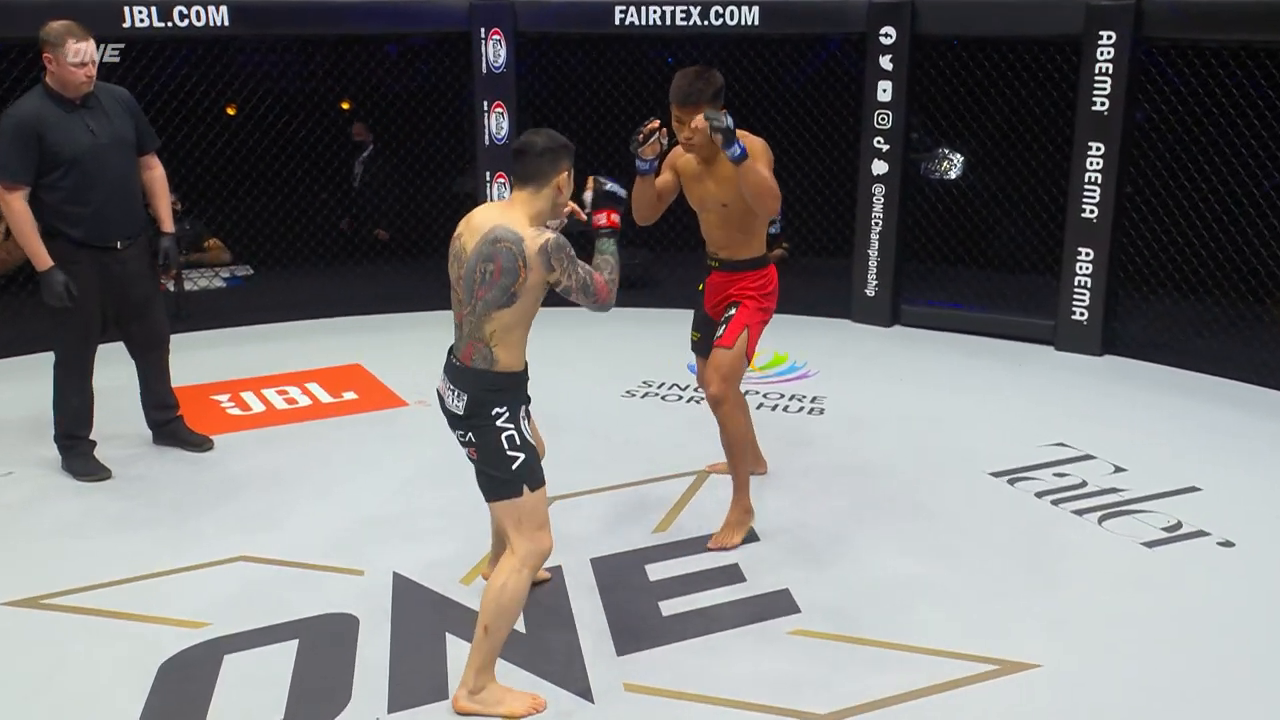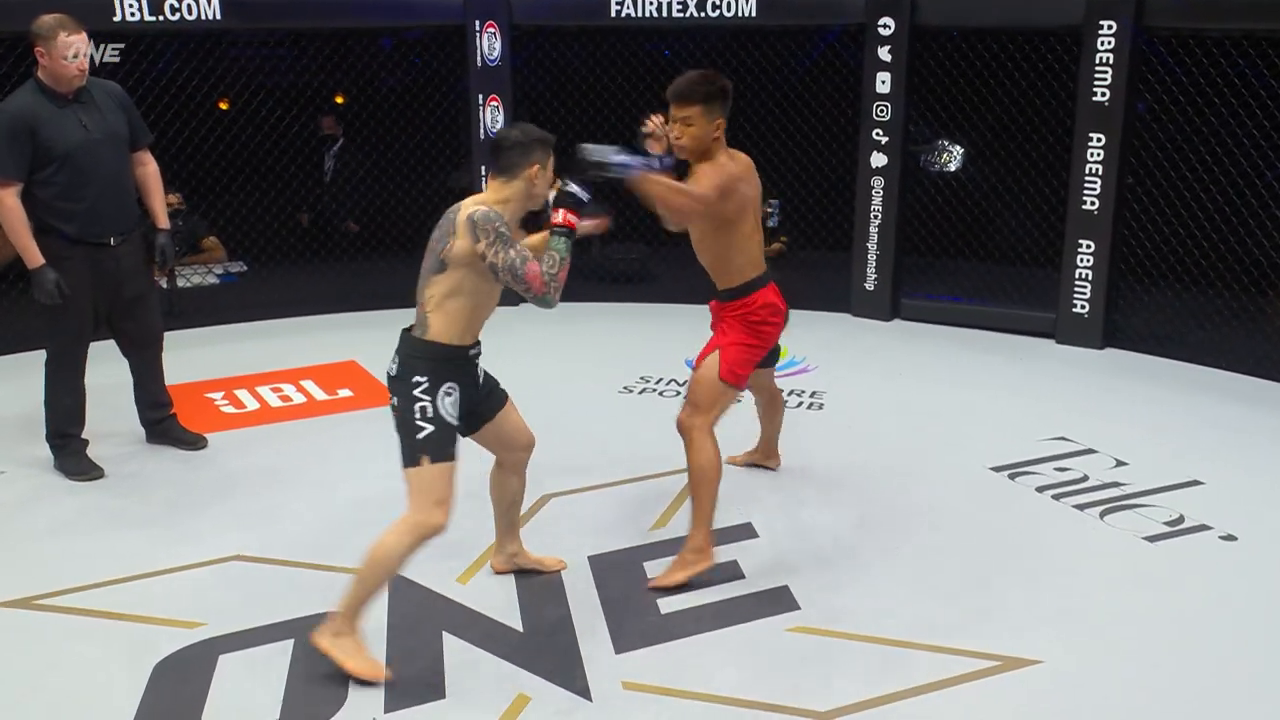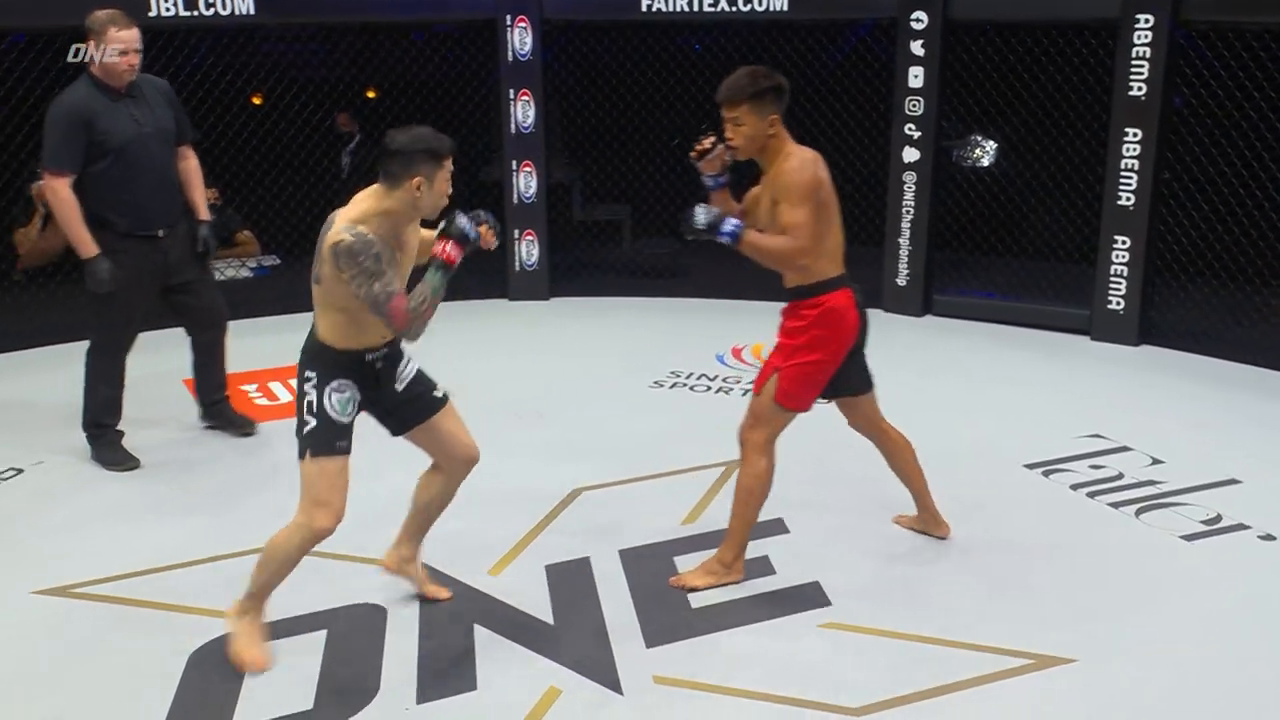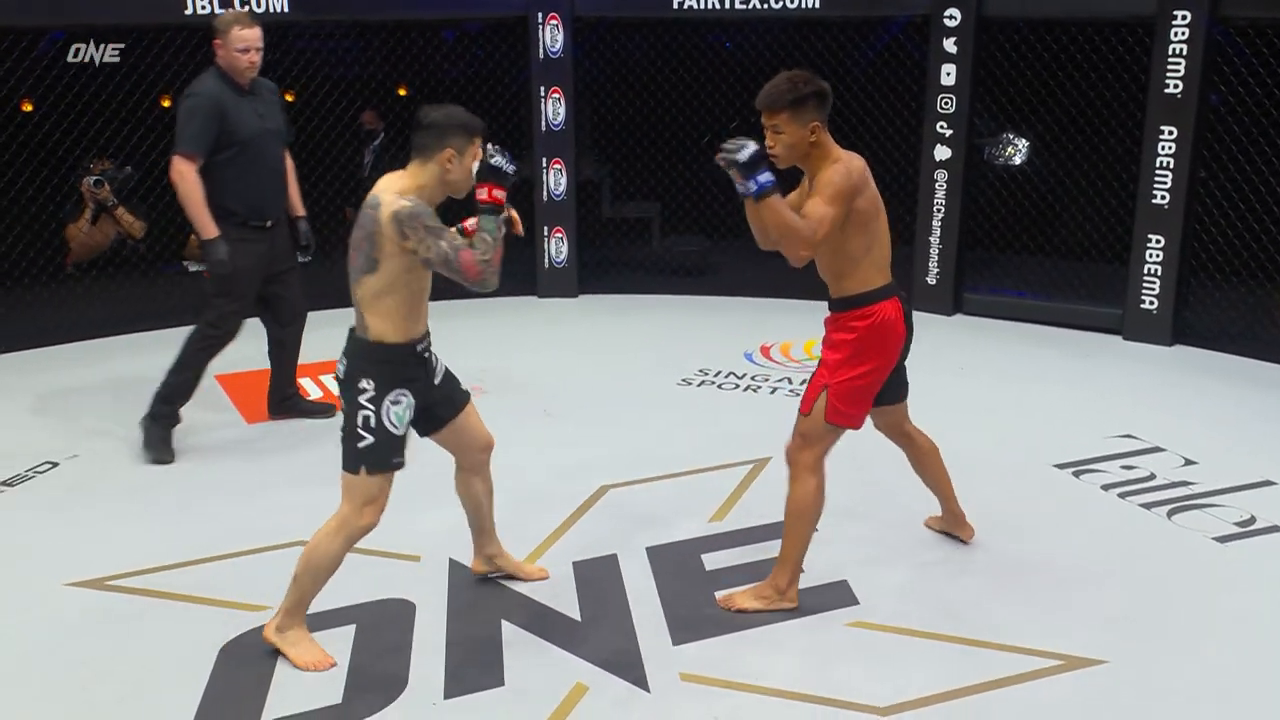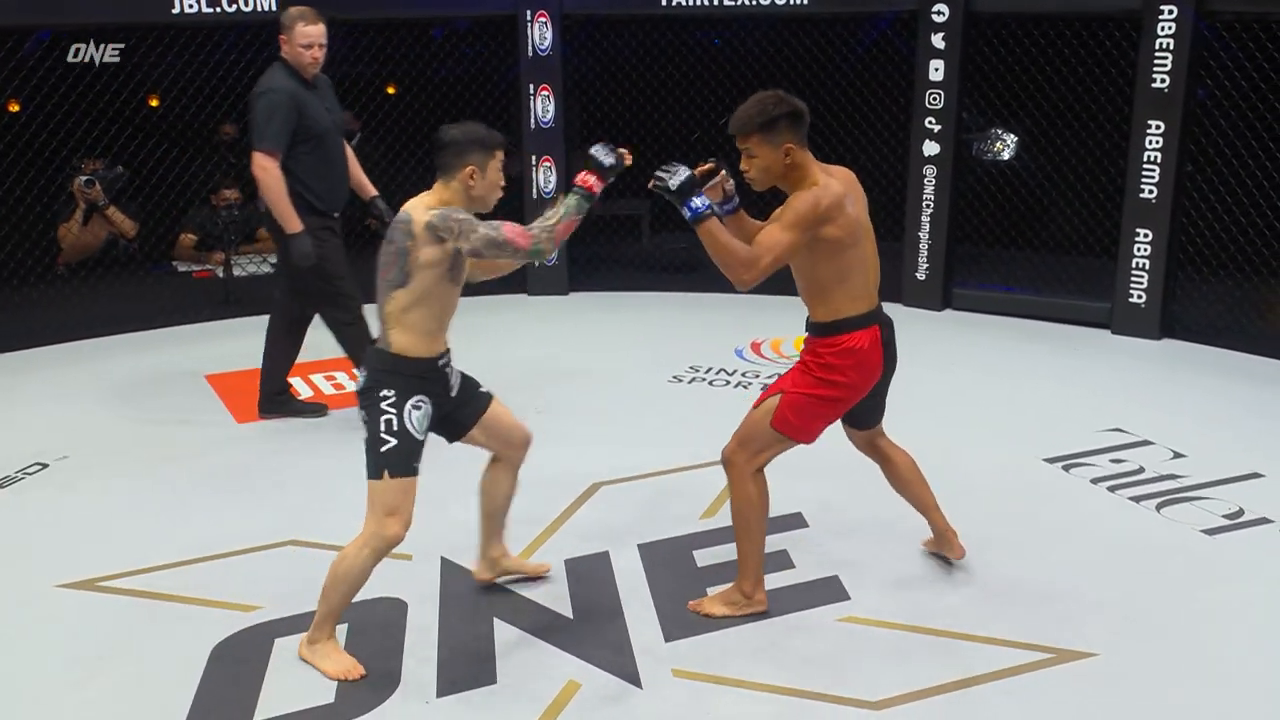
dt=0.4s
person 1, frame 1
left shoulder: (474, 218)
right shoulder: (543, 246)
right elbow: (602, 297)
left wrist: (555, 219)
right wrist: (607, 222)
left hip: (462, 378)
right hip: (492, 398)
left knee: (531, 456)
right knee: (533, 545)
left ankle: (500, 562)
person 1, frame 2
left shoulder: (482, 208)
right shoulder: (484, 219)
left elbow: (518, 252)
right elbow: (545, 292)
left wrist: (560, 228)
right wrist: (565, 222)
left hip: (460, 363)
right hip: (428, 374)
left knee: (519, 446)
right knee: (426, 518)
left ankle: (508, 550)
right ankle: (339, 628)
person 1, frame 3
left shoulder: (394, 208)
right shoulder: (349, 239)
right elbow: (409, 323)
left wrist: (460, 240)
right wrist: (448, 255)
left hip: (386, 359)
right hip: (333, 370)
left knee: (461, 455)
right knee: (319, 519)
left ankle: (404, 555)
right ankle: (248, 614)
person 1, frame 4
left shoulder: (404, 186)
right shoulder: (402, 210)
left elbow: (444, 250)
right elbow: (481, 277)
left wrist: (482, 224)
right wrist: (492, 197)
left hip: (415, 354)
right hip: (378, 371)
left knee: (477, 447)
right knee: (360, 515)
left ankle: (488, 555)
right ankle: (287, 622)
person 1, frame 5
left shoulder: (433, 211)
right shoulder: (437, 222)
left elbow: (473, 270)
right elbow: (537, 242)
left wrist: (544, 227)
right wrist: (588, 185)
left hip: (434, 369)
right hip: (396, 384)
left knee: (514, 440)
right knee: (387, 529)
left ankle: (492, 557)
right ankle: (319, 637)
person 2, frame 1
left shoulder: (752, 147)
right shoulder: (679, 157)
left elbow: (770, 207)
right elbow: (644, 215)
left wrist: (732, 147)
right wrist: (646, 161)
left hip: (751, 283)
right hip: (713, 277)
left knee: (720, 390)
right knee: (711, 381)
left ankle: (741, 506)
right ankle: (751, 456)
person 2, frame 2
left shoulder: (729, 168)
right shoulder: (692, 167)
left elbow: (685, 207)
right elbow: (676, 221)
left wrist: (627, 165)
right wrist: (657, 158)
left hip: (751, 311)
right hip: (745, 304)
left knee: (694, 421)
right knee: (760, 385)
left ankle: (698, 549)
right ankle: (768, 450)
person 2, frame 3
left shoulder: (795, 170)
right shoulder: (782, 168)
left elbow: (799, 256)
right elbow: (747, 223)
left wrist: (728, 230)
right wrist: (715, 181)
left hip: (817, 316)
right hip: (838, 309)
left knee: (755, 435)
right knee: (867, 419)
left ankle: (728, 560)
right ankle: (929, 515)
person 2, frame 4
left shoulder: (841, 173)
right shoulder: (821, 174)
left elbow: (801, 250)
right elbow: (770, 240)
left wrist: (760, 181)
right wrist: (749, 182)
left hip: (864, 325)
right hip: (878, 320)
left knee: (804, 453)
right knee: (896, 425)
left ankle: (781, 585)
right ankle: (955, 519)
person 2, frame 5
left shoulder: (816, 200)
right shoulder: (839, 178)
left elbow: (746, 272)
right elbow: (766, 244)
left wrist: (693, 205)
right wrist: (725, 203)
left hip: (840, 354)
right hip: (872, 340)
left knee: (740, 457)
right knee: (872, 441)
left ankle: (748, 589)
right ankle: (945, 537)
person 3, frame 1
left shoulder: (119, 100)
left elbow: (150, 166)
left wrist: (167, 230)
right wrist: (46, 268)
left hip: (133, 249)
right hip: (75, 258)
left knee: (153, 339)
right knee: (75, 353)
left ankle: (165, 423)
right ankle: (74, 446)
person 3, frame 2
left shoulder: (111, 95)
left elbow: (143, 162)
left wrist: (162, 226)
left hip: (127, 246)
right hip: (68, 255)
left knee: (146, 337)
right knee: (68, 351)
left ankle: (159, 420)
right ankle: (66, 444)
person 3, frame 3
left shoulder: (159, 91)
right shoulder: (73, 107)
left elbow: (185, 157)
right elbow: (57, 186)
left wrist: (203, 218)
right wrist: (91, 256)
left hip: (175, 237)
right hip: (120, 247)
left knee: (210, 317)
right knee: (111, 341)
left ankle: (216, 407)
right ankle: (102, 435)
person 3, frame 4
left shoulder: (268, 91)
right shoulder: (205, 98)
right elbow: (183, 170)
left wrist: (299, 216)
right wrist: (212, 239)
left hip: (274, 229)
right hip: (234, 235)
left knee: (290, 314)
right knee: (219, 326)
left ankle: (283, 397)
right ankle: (161, 415)
person 3, frame 5
left shoulder: (320, 84)
right shoulder: (277, 92)
left elbow: (339, 147)
right elbow: (264, 166)
left wrist: (372, 197)
right wrist: (295, 232)
left hip: (323, 218)
right hip: (305, 224)
left knee: (296, 306)
right knee: (344, 306)
left ankle: (273, 396)
